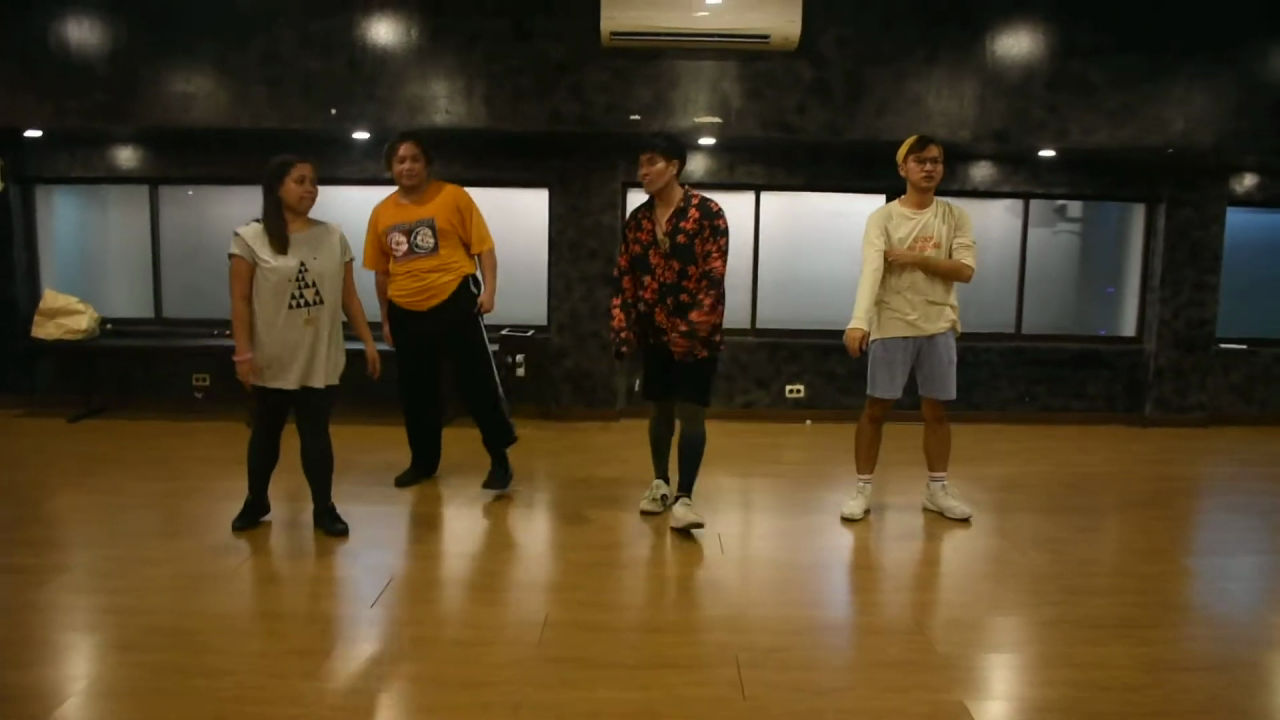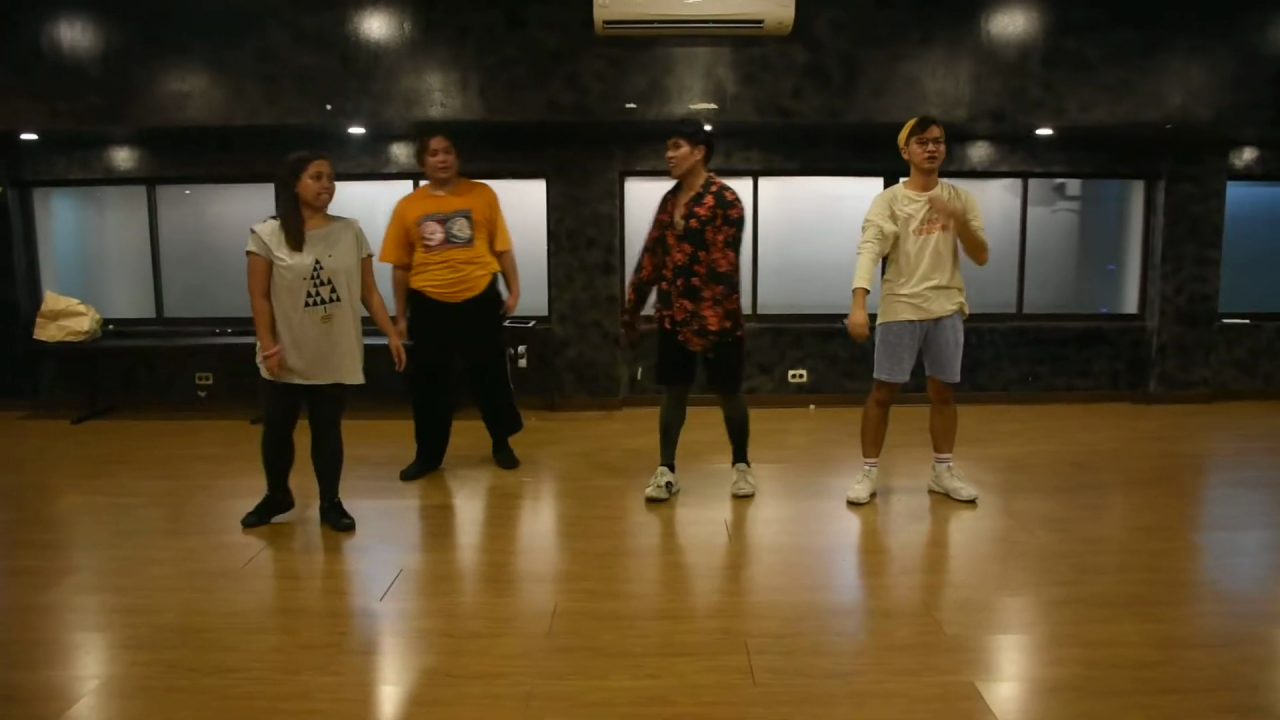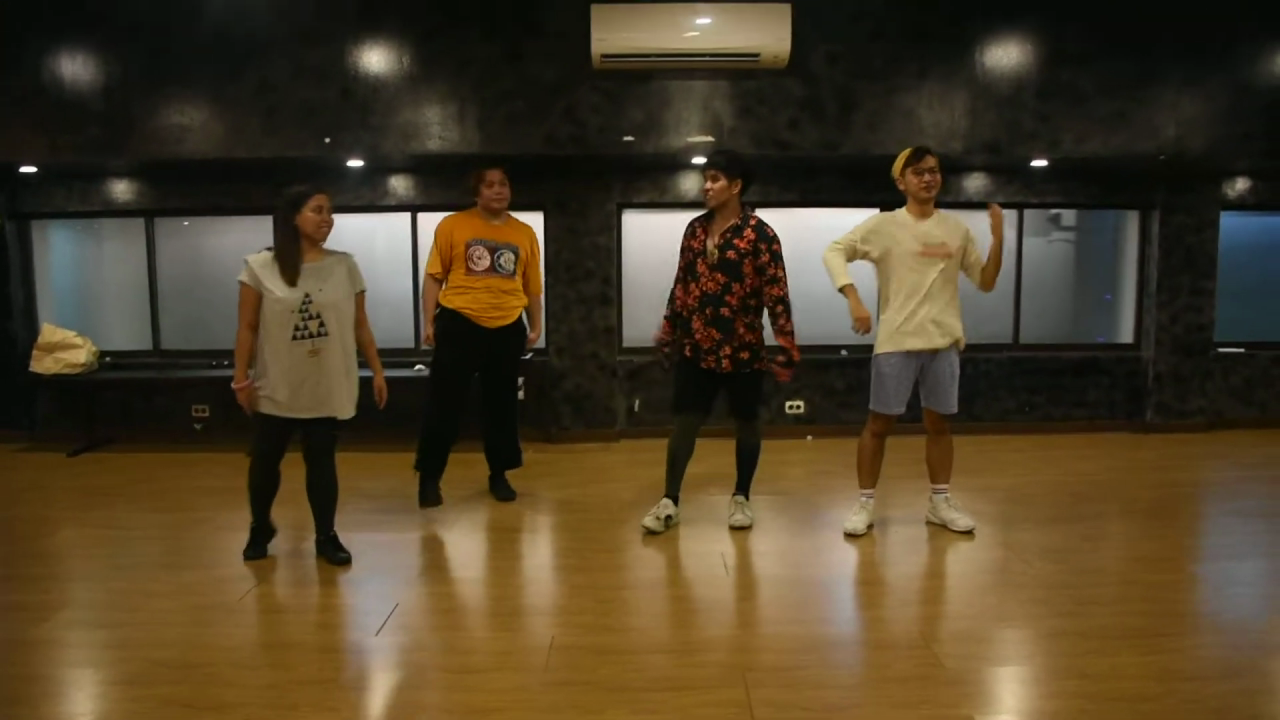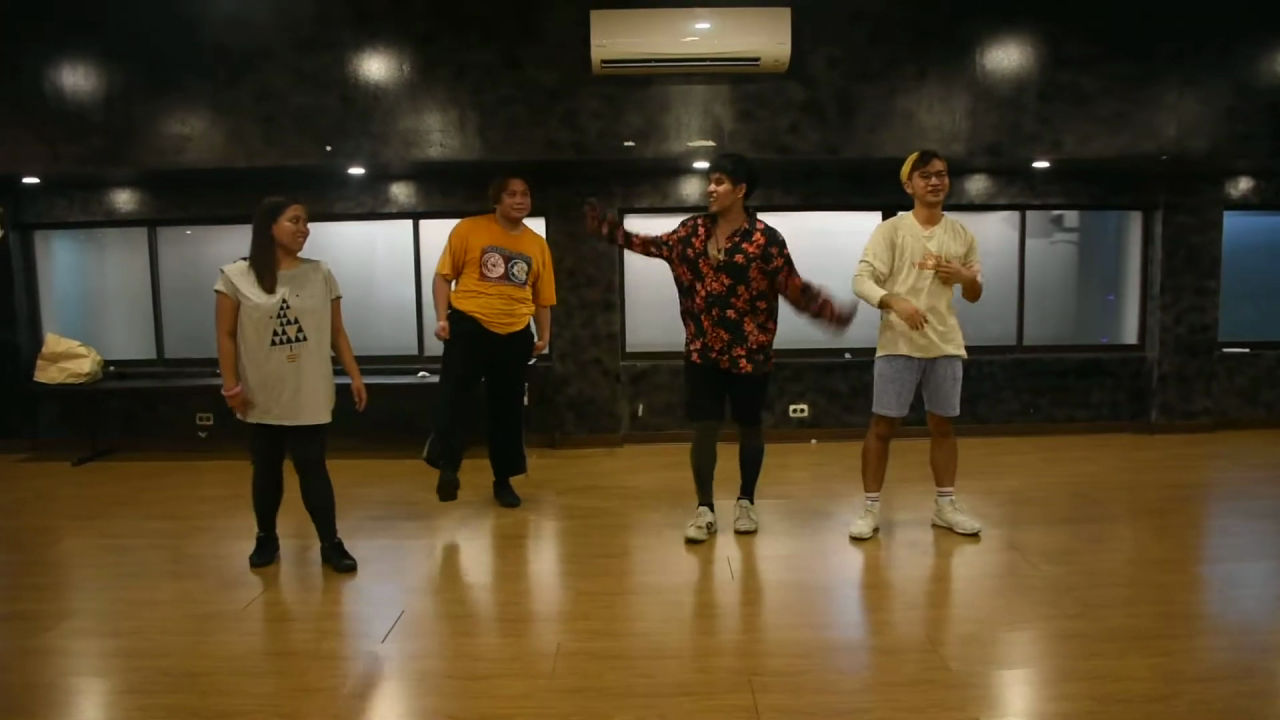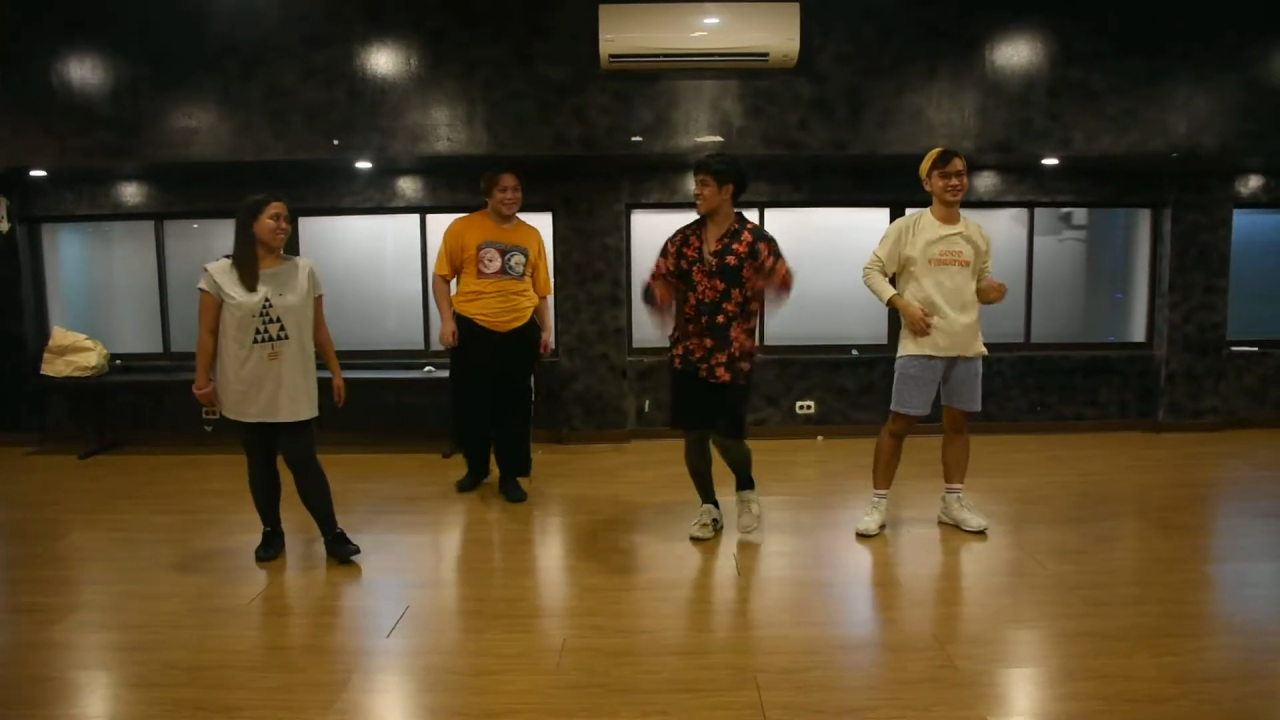
dt=0.4s
person 1, frame 1
left shoulder: (955, 216)
right shoulder: (883, 218)
left elbow: (965, 271)
right elbow: (872, 270)
left wrist: (919, 259)
right wrist: (858, 321)
left hip: (939, 327)
right hip: (892, 326)
left knee: (936, 411)
right knee: (876, 408)
left ankle: (937, 490)
right ankle: (863, 489)
person 1, frame 2
left shoulder: (960, 199)
right shoulder: (888, 200)
left elbow: (982, 256)
right elbow: (868, 251)
left wrist: (957, 218)
right wrist: (858, 303)
left hip: (946, 309)
right hip: (899, 309)
left knee: (943, 391)
right knee: (883, 392)
left ankle: (943, 471)
right ankle: (868, 472)
person 1, frame 3
left shoulder: (956, 228)
right shoulder: (884, 225)
left elbow: (986, 282)
right elbow: (834, 252)
left wrist: (997, 239)
right wrist: (853, 298)
left hip: (943, 341)
right hip: (895, 341)
left knee: (938, 422)
right knee: (879, 422)
left ankle: (940, 502)
right ankle: (865, 503)
person 1, frame 4
left shoulder: (961, 235)
right shoulder: (891, 230)
left elbow: (974, 295)
right elbow: (863, 279)
left wrist: (967, 279)
right wrist: (895, 303)
left hip: (946, 345)
right hip: (899, 344)
left knee: (943, 425)
right knee: (882, 425)
left ankle: (945, 505)
right ankle: (871, 507)
person 1, frame 5
left shoulder: (978, 234)
right shoulder: (907, 227)
left elbow: (978, 290)
right elbow: (872, 271)
left wrist: (993, 292)
right wrist: (904, 305)
left hip: (966, 344)
right hip: (921, 344)
left knee: (957, 422)
right knee: (899, 423)
left ankle: (953, 502)
right ankle: (879, 504)
person 2, frame 1
left shoulder: (707, 212)
right shoulder: (637, 220)
left elbow: (714, 276)
right elbow: (624, 278)
left wrist: (695, 326)
right wrist: (621, 326)
left hip: (695, 332)
right hip: (653, 331)
left knee: (690, 413)
right knee: (660, 408)
left ankle: (684, 499)
right ankle: (660, 483)
person 2, frame 2
left shoulder: (724, 200)
right shoulder: (669, 201)
left elbow: (723, 268)
right elbow: (651, 257)
left wrist: (708, 323)
right wrist: (632, 307)
left hip: (717, 319)
right hip: (673, 316)
left knee: (729, 395)
right knee: (674, 393)
left ankle: (741, 465)
right ankle: (666, 471)
person 2, frame 3
left shoulder: (760, 235)
right shoulder: (695, 229)
left elbow: (776, 296)
right elbow: (682, 285)
left wrist: (785, 350)
right wrist: (668, 332)
left hip: (741, 348)
right hip: (694, 346)
left knee: (746, 423)
right knee: (685, 421)
left ankle: (740, 498)
right ankle: (669, 501)
person 2, frame 4
left shoulder: (765, 239)
right shoulder: (692, 230)
left elbow: (793, 288)
right elbow: (653, 244)
left wrist: (832, 314)
right wrist: (609, 229)
left hip: (749, 351)
right hip: (702, 349)
left knee: (749, 427)
right knee: (704, 428)
left ankle: (746, 502)
right ankle: (705, 509)
person 2, frame 5
left shoulder: (755, 239)
right shoulder: (682, 239)
left elbow: (780, 276)
right elbow: (659, 280)
left wrist: (772, 276)
right wrist: (658, 291)
left hip: (730, 357)
right hip: (687, 355)
left knee: (726, 437)
right knee: (694, 435)
left ankle: (746, 489)
right ankle: (709, 507)
person 3, frame 1
left shoulder: (333, 236)
right shoulder: (250, 238)
left elbow: (348, 296)
right elbow: (240, 300)
left wrist: (368, 342)
right wrist: (243, 353)
left hip: (320, 358)
right hip: (271, 359)
left knee: (315, 432)
right knee: (265, 432)
left ankle: (324, 507)
right ankle: (256, 501)
person 3, frame 2
left shoulder: (350, 232)
right shoulder: (267, 236)
left elbow: (368, 291)
right elbow: (259, 297)
left wrist: (392, 334)
right wrist: (269, 348)
left hip: (336, 355)
right hip: (288, 356)
left knee: (328, 428)
right knee: (276, 428)
left ankle: (330, 503)
right ankle: (277, 496)
person 3, frame 3
left shoulder: (345, 265)
right shoulder: (260, 267)
left elbow: (359, 325)
right elbow: (247, 328)
left wrist: (377, 371)
right wrist: (241, 379)
left hip: (327, 387)
right hip: (275, 388)
left knee: (321, 461)
right knee: (264, 459)
left ankle: (326, 536)
right ankle: (260, 528)
person 3, frame 4
left shoulder: (320, 274)
right shoulder: (236, 276)
left elbow: (336, 331)
right elbow: (226, 335)
left wrist: (355, 375)
right wrist: (231, 385)
left hip: (309, 394)
right hip: (261, 396)
left knee: (312, 467)
right knee: (266, 468)
left ankle: (331, 543)
right ankle: (266, 538)
person 3, frame 5
left shoulder: (304, 271)
right shoulder: (219, 274)
left elbow: (318, 329)
right elbow: (208, 333)
left wrist: (336, 373)
right wrist: (203, 381)
left hip: (294, 390)
right hip: (246, 391)
left knee: (303, 460)
right knee: (259, 462)
left ankle: (332, 534)
right ankle: (272, 532)
person 4, frame 1
left shoulder: (453, 196)
right shoulder: (381, 212)
left elbow: (483, 246)
right elbow: (381, 271)
left wrist: (489, 289)
right wrist: (386, 319)
left hip: (454, 304)
right hip: (406, 313)
left knee: (478, 380)
right knee: (416, 392)
left ankle: (499, 457)
right ankle: (423, 462)
person 4, frame 2
left shoulder: (482, 195)
right shoulder: (407, 207)
left elbow: (502, 248)
right elbow: (401, 266)
left wrist: (513, 289)
right wrist: (402, 315)
left hip: (480, 300)
right hip: (430, 305)
left knee: (491, 375)
right knee: (429, 384)
left ankle: (502, 442)
right ankle: (428, 455)
person 4, frame 3
left shoulder: (524, 233)
right shoulder: (452, 226)
left elbow: (532, 287)
right elbow: (434, 277)
left wrist: (536, 326)
right wrist: (430, 321)
left hip: (507, 329)
right hip: (459, 324)
left knee: (501, 404)
right knee: (445, 399)
left ankle: (499, 474)
right ankle: (429, 474)
person 4, frame 4
left shoulder: (538, 244)
right shoulder: (468, 229)
left elbow: (542, 297)
right elbow: (443, 275)
left wrist: (543, 336)
right wrist: (442, 317)
left hip: (515, 335)
right hip: (469, 326)
left knee: (507, 409)
right knee: (454, 395)
left ankle: (504, 480)
right ankle: (447, 468)
person 4, frame 5
left shoulder: (531, 235)
right shoulder: (462, 228)
left elbow: (540, 289)
right elbow: (441, 277)
left wrist: (546, 329)
right wrist: (447, 320)
left hip: (519, 332)
right hip: (472, 330)
left knee: (514, 406)
right knee: (470, 404)
left ankle: (510, 476)
right ankle: (477, 467)
